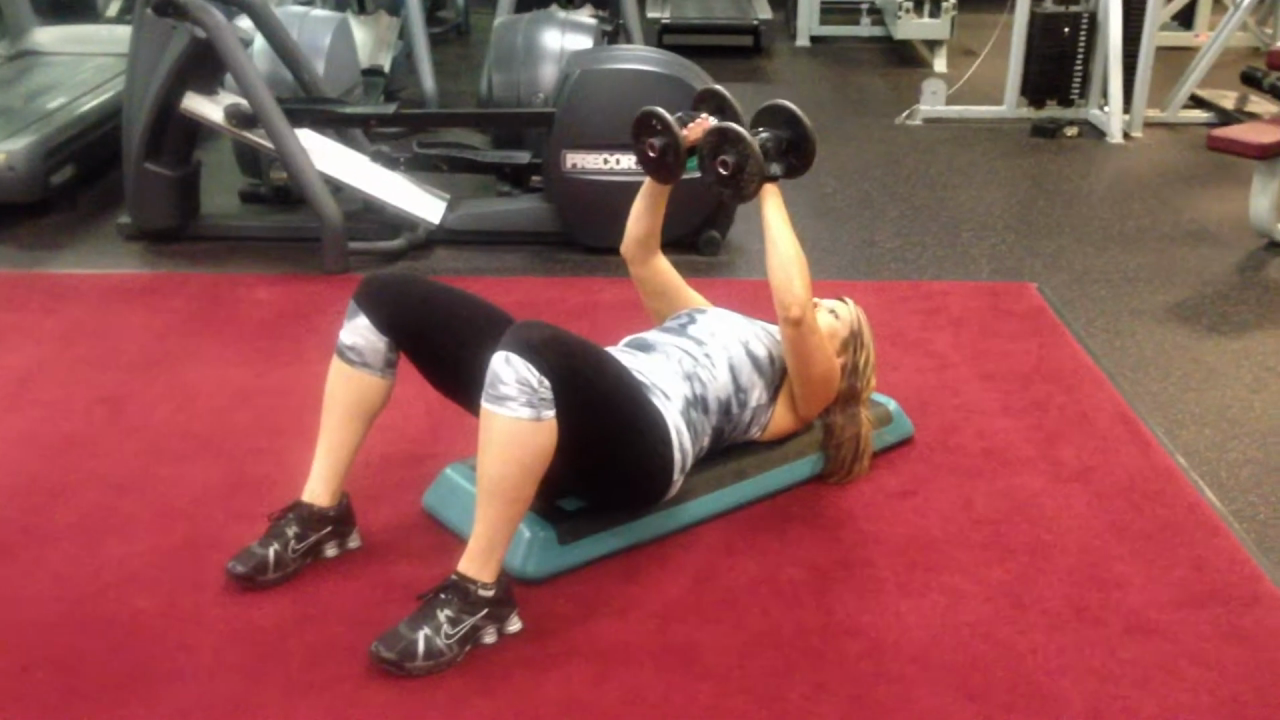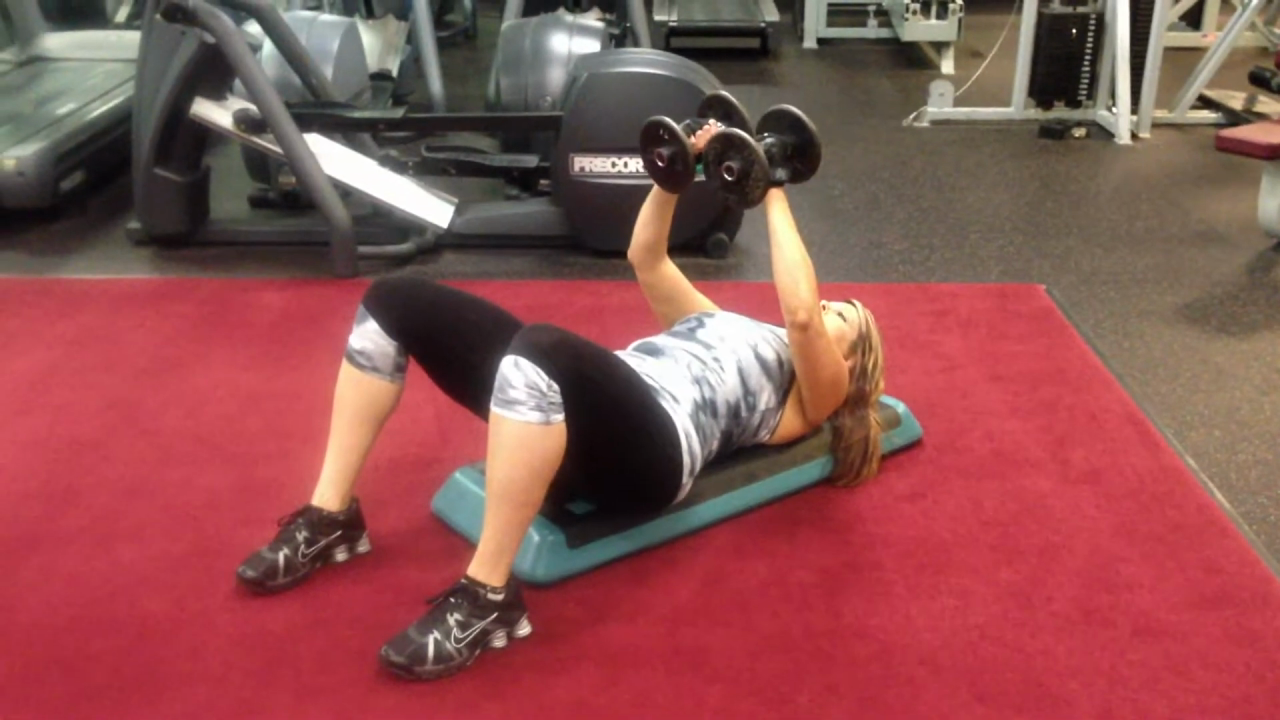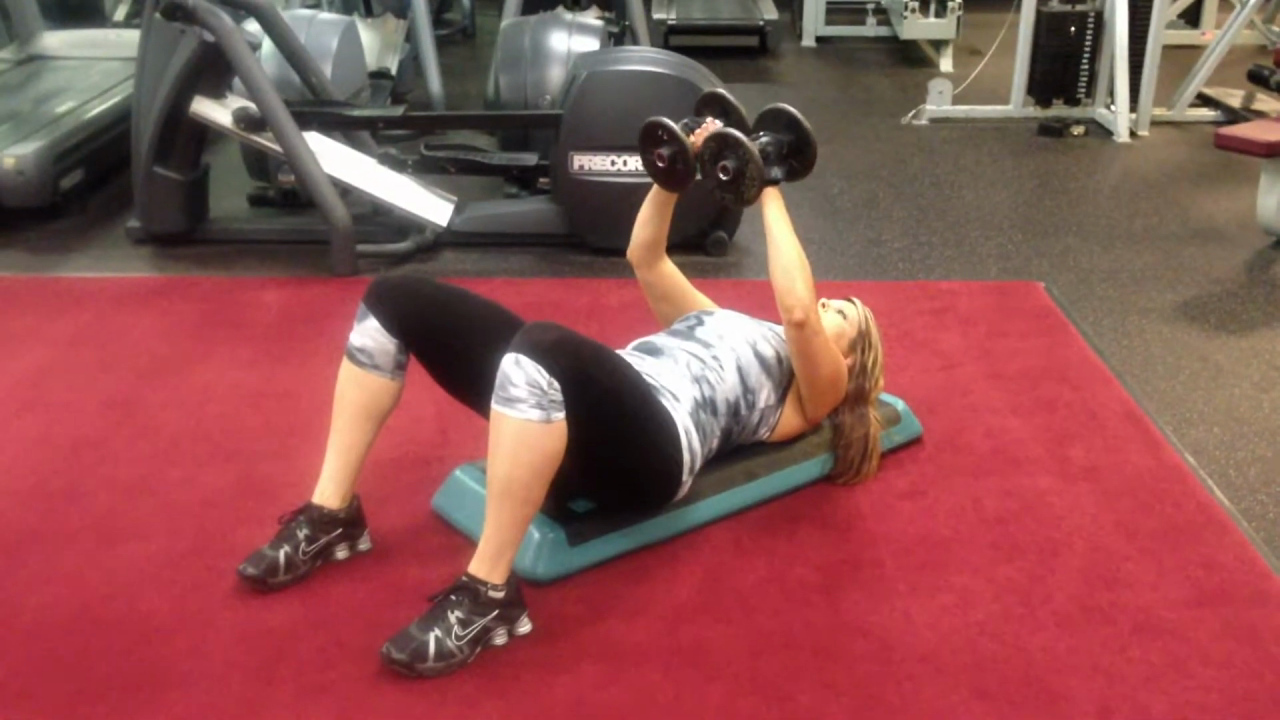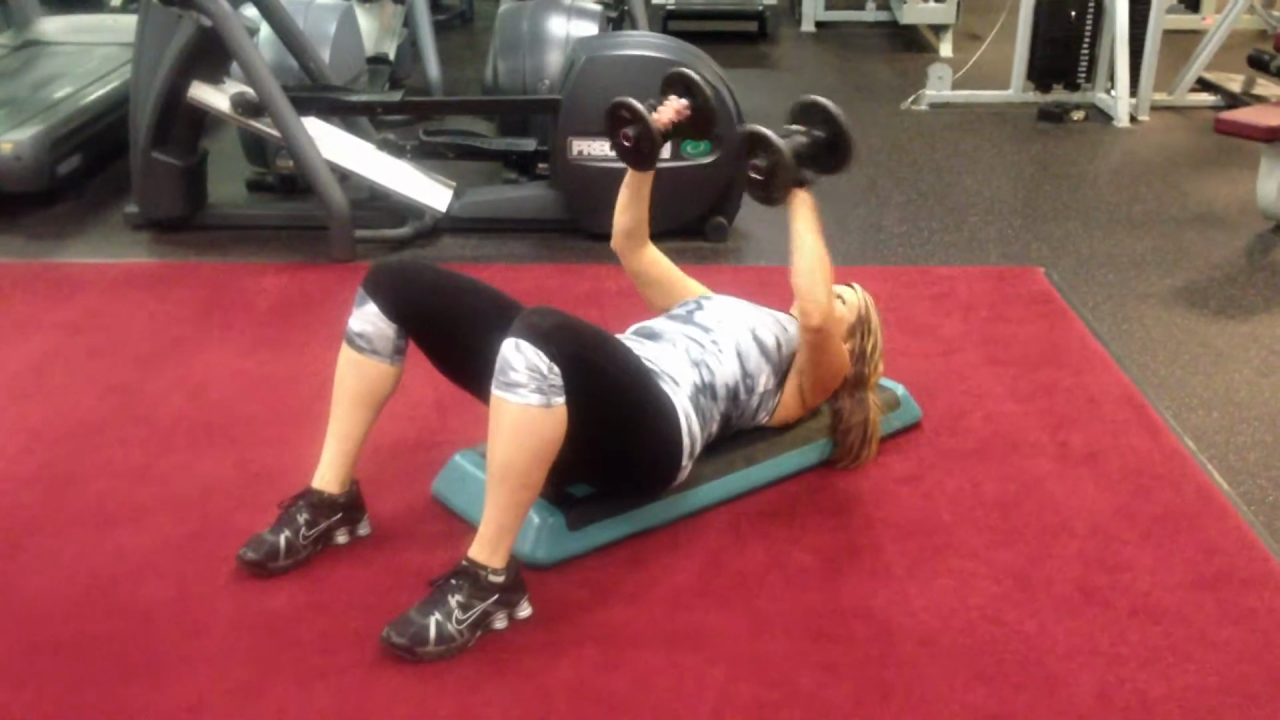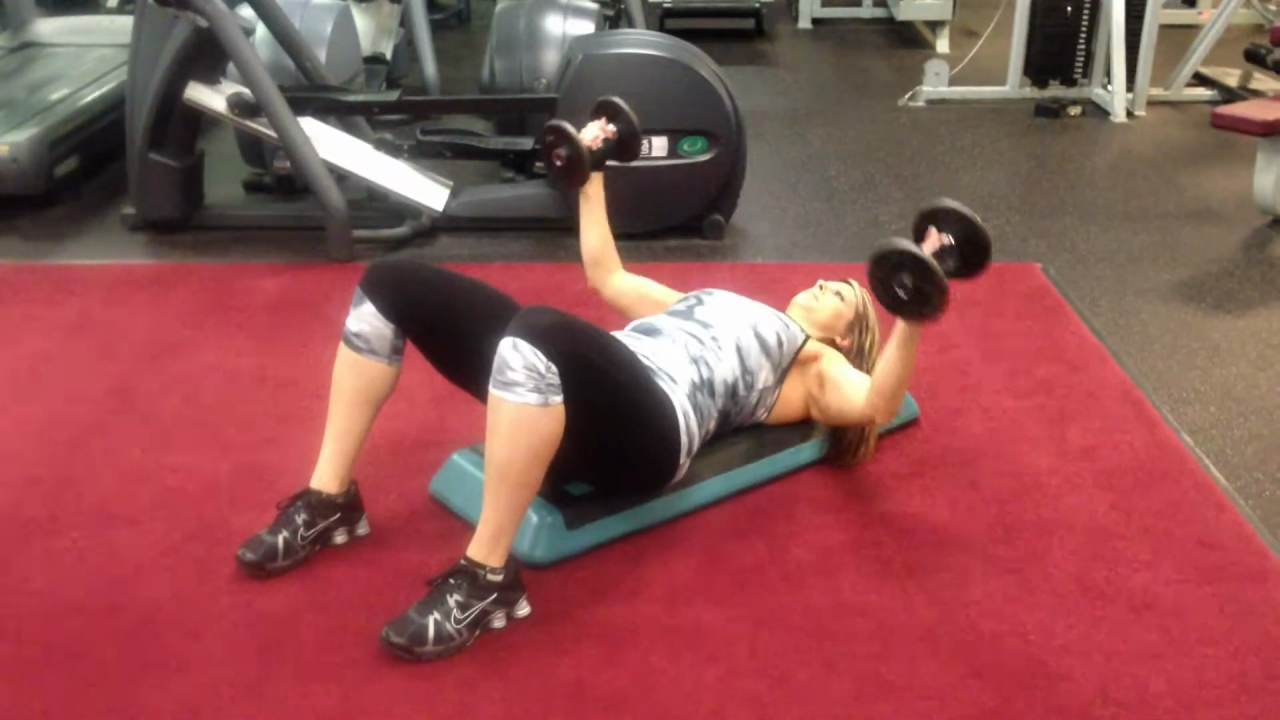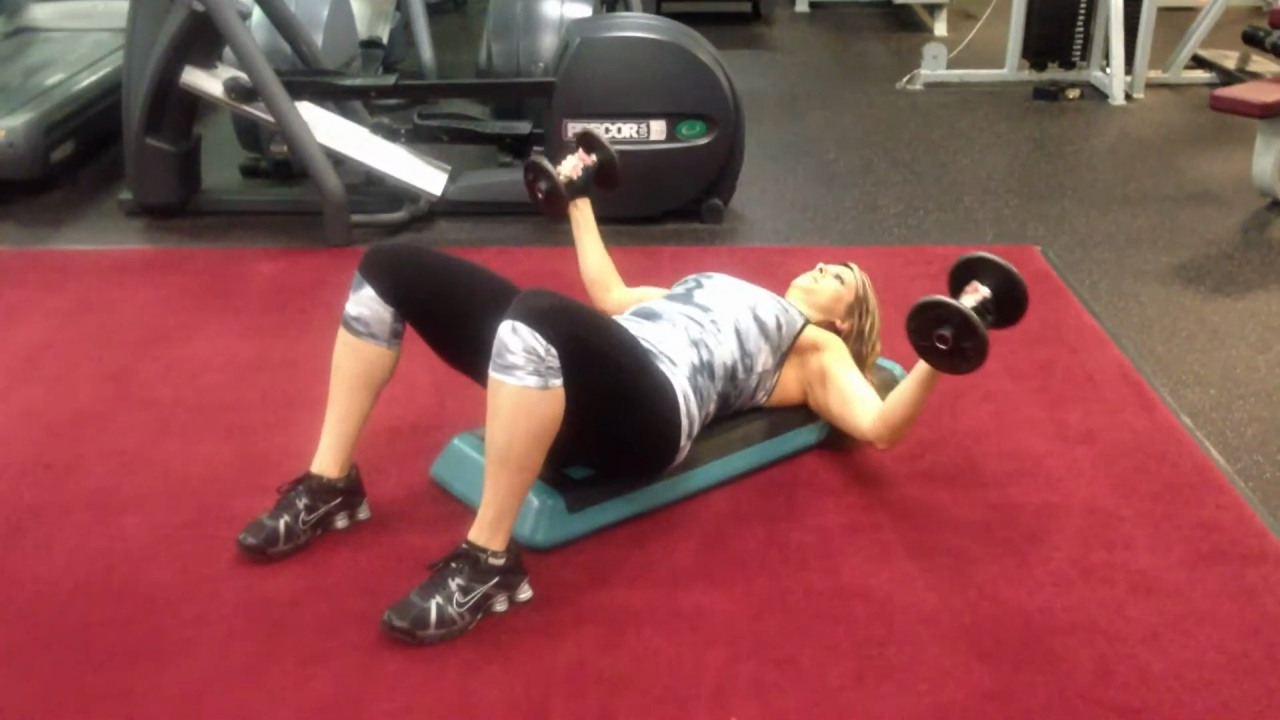
dt=0.5s
person 1, frame 1
left shoulder: (804, 389)
right shoulder: (718, 323)
left elbow: (793, 309)
right elbow: (640, 254)
left wrist: (769, 192)
left hip: (645, 439)
right hip: (574, 401)
left knee: (530, 342)
right knee: (386, 296)
left ankle: (478, 592)
right ankle: (320, 513)
person 1, frame 2
left shoulder: (814, 391)
right shoulder: (727, 327)
left elbow: (800, 311)
right elbow: (648, 260)
left wrist: (774, 196)
left hip: (654, 443)
right hip: (588, 406)
left knee: (540, 346)
right knee: (395, 300)
left ankle: (487, 596)
right ankle: (330, 517)
person 1, frame 3
left shoulder: (815, 389)
right shoulder: (725, 322)
left elbow: (797, 311)
right elbow: (646, 259)
left wrist: (769, 196)
left hip: (652, 442)
right hip: (583, 402)
left knee: (540, 345)
right knee: (396, 296)
left ankle: (488, 593)
right ankle: (331, 515)
person 1, frame 4
left shoulder: (814, 372)
right shoulder: (718, 307)
left elbow: (816, 318)
right elbow: (631, 246)
left wrist: (801, 195)
left hip: (654, 427)
right hip: (581, 389)
left knee: (540, 331)
right knee: (394, 281)
left ankle: (488, 578)
right ankle: (330, 500)
person 1, frame 5
left shoulder: (815, 366)
right shoulder: (709, 302)
left elbow: (873, 404)
right elbow: (607, 276)
left wrist: (909, 310)
right wrist: (592, 174)
left hip: (651, 424)
right hip: (567, 385)
left knee: (537, 329)
right knee: (392, 281)
left ankle: (486, 578)
right ankle: (328, 500)
person 1, frame 6
left shoulder: (816, 352)
right shoulder: (723, 286)
left elbow: (877, 425)
right elbow: (610, 296)
left wrist: (939, 356)
right wrist: (579, 202)
left hip: (654, 406)
right hip: (580, 371)
left knee: (534, 315)
right knee: (390, 266)
left ankle: (488, 562)
right ankle: (329, 486)
